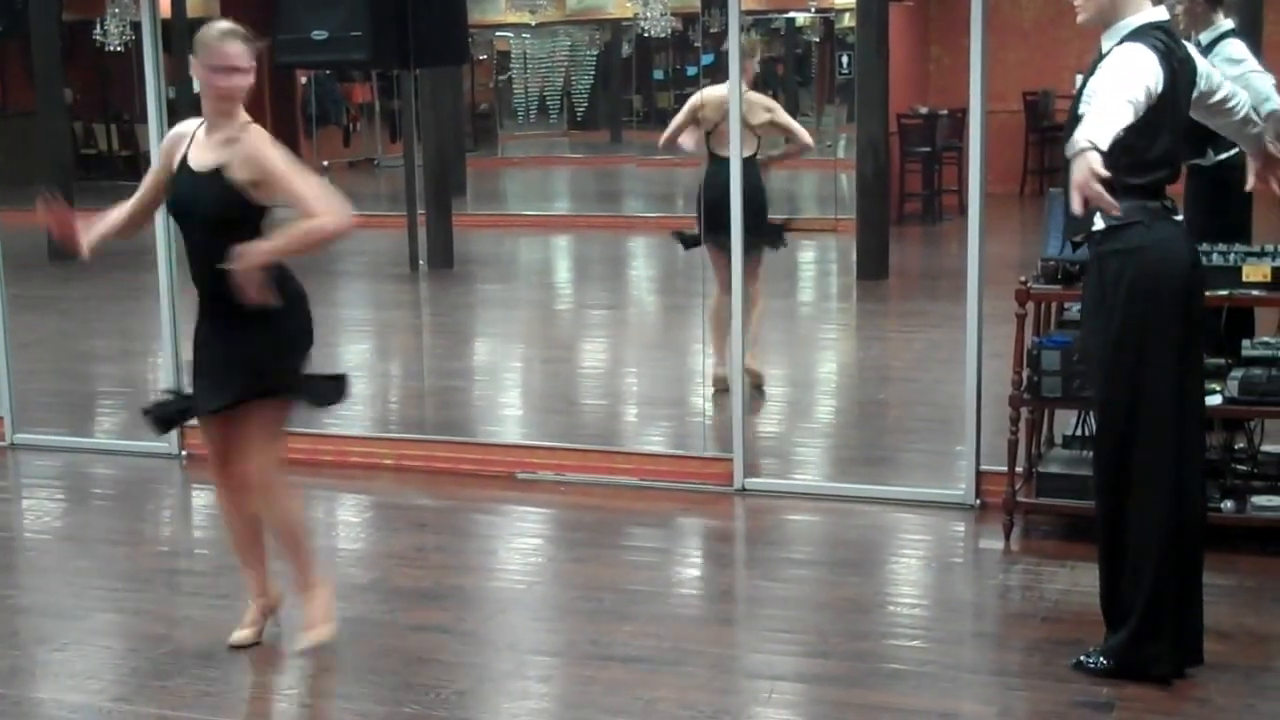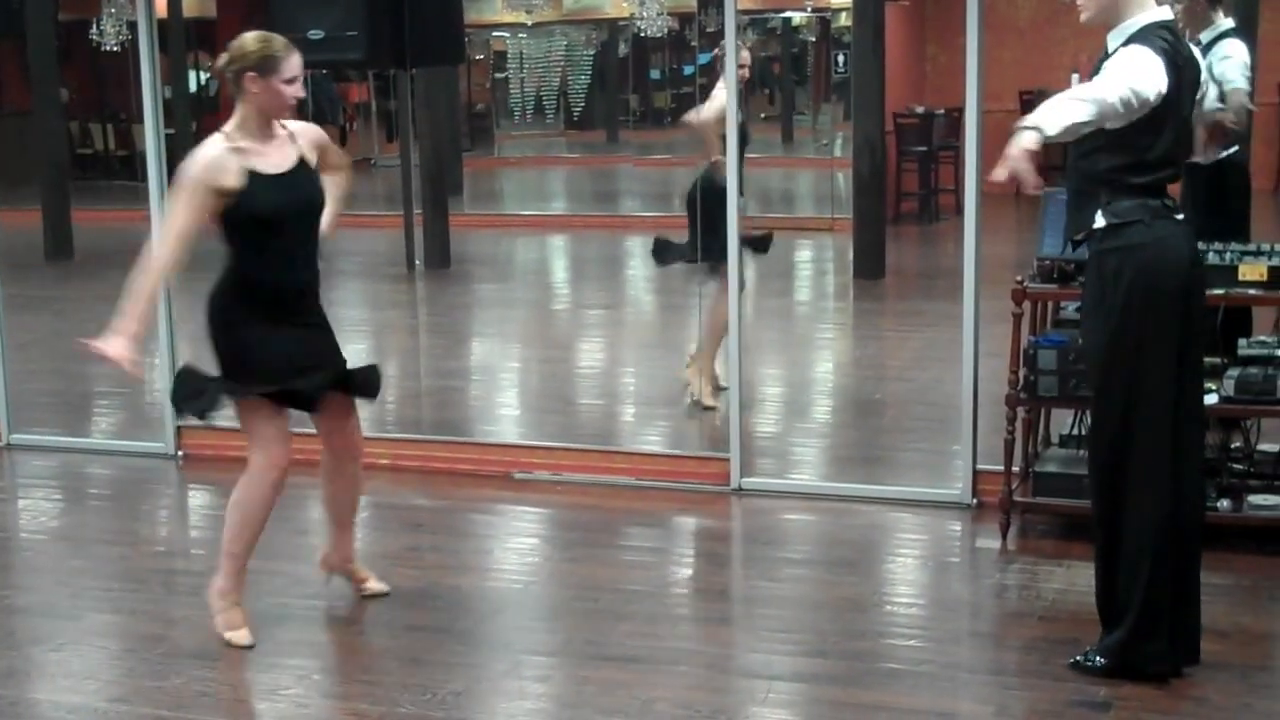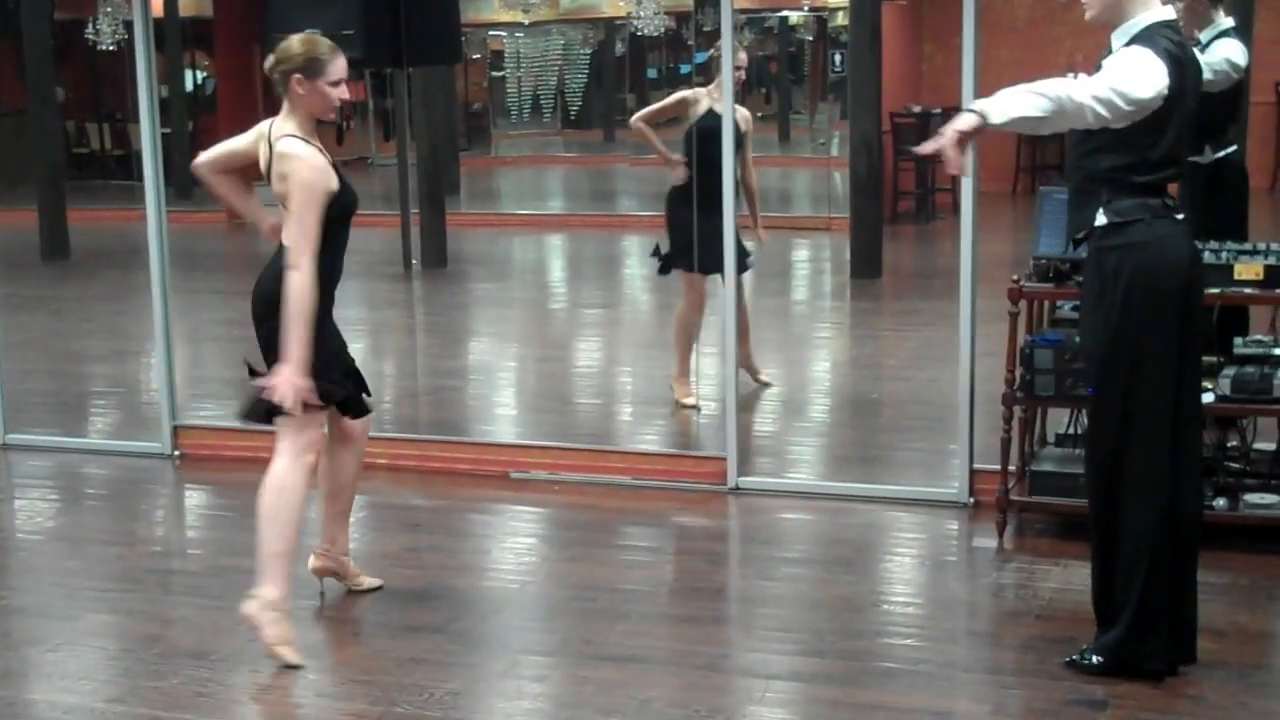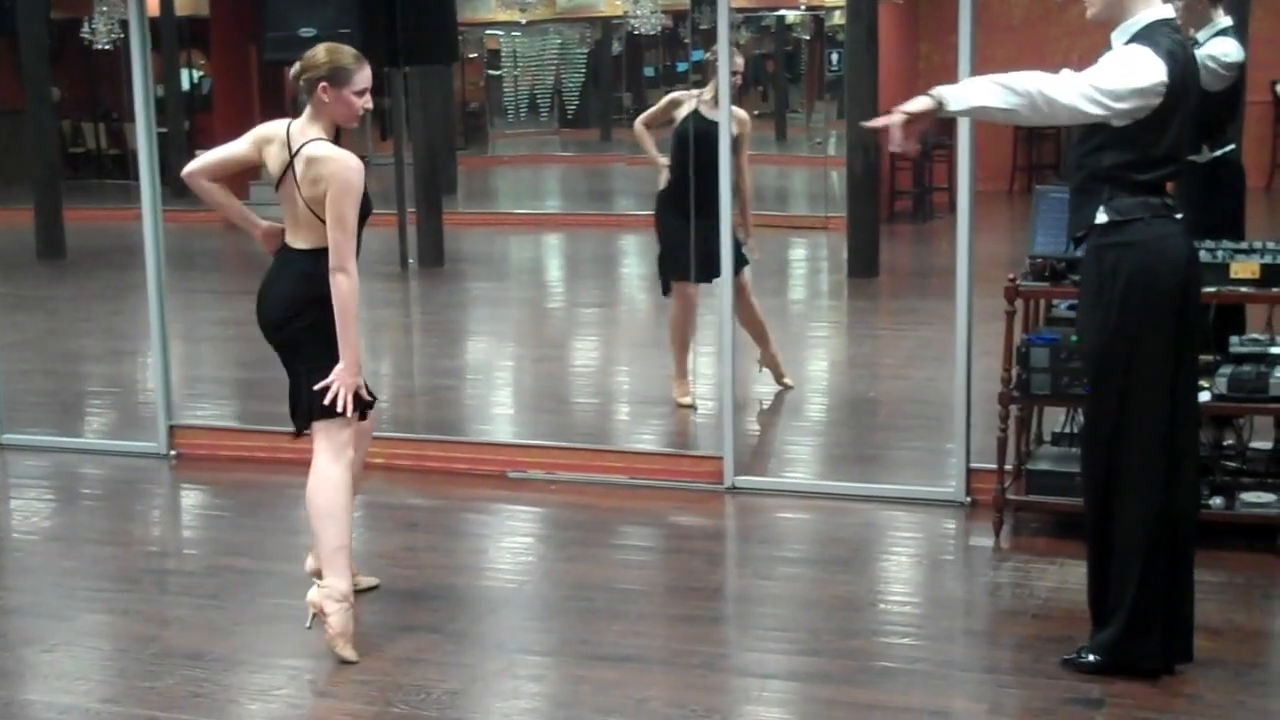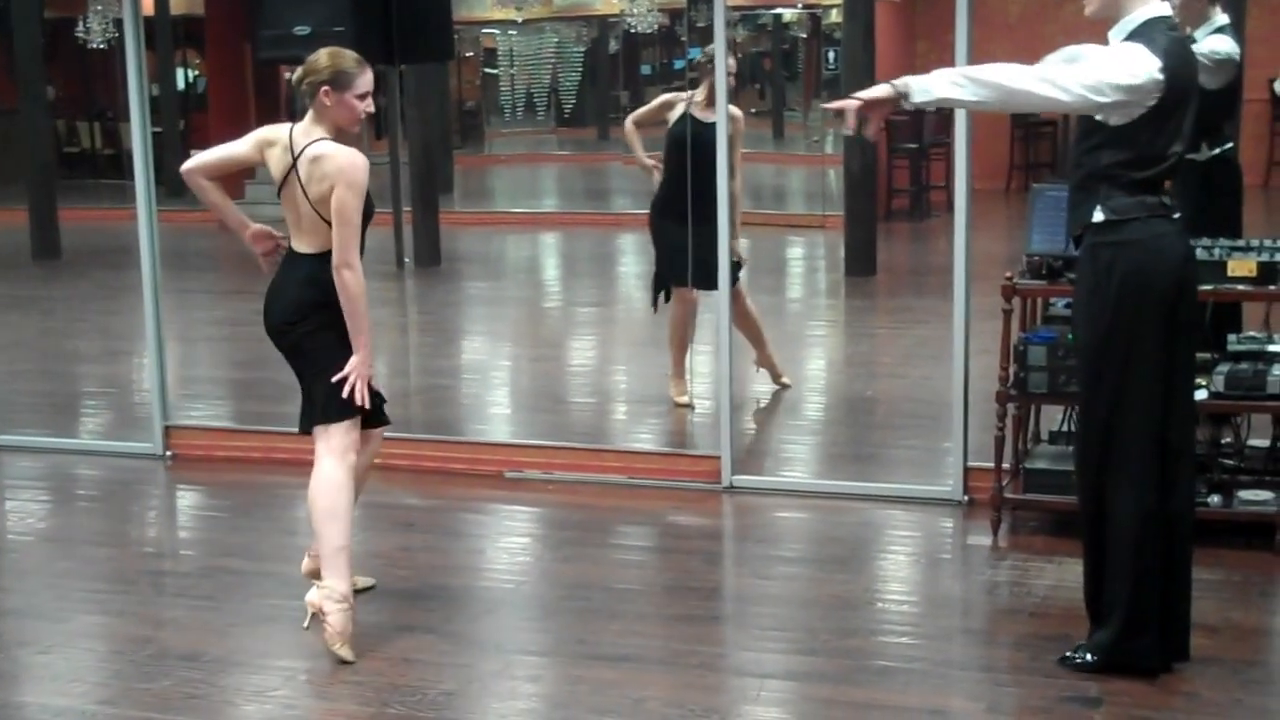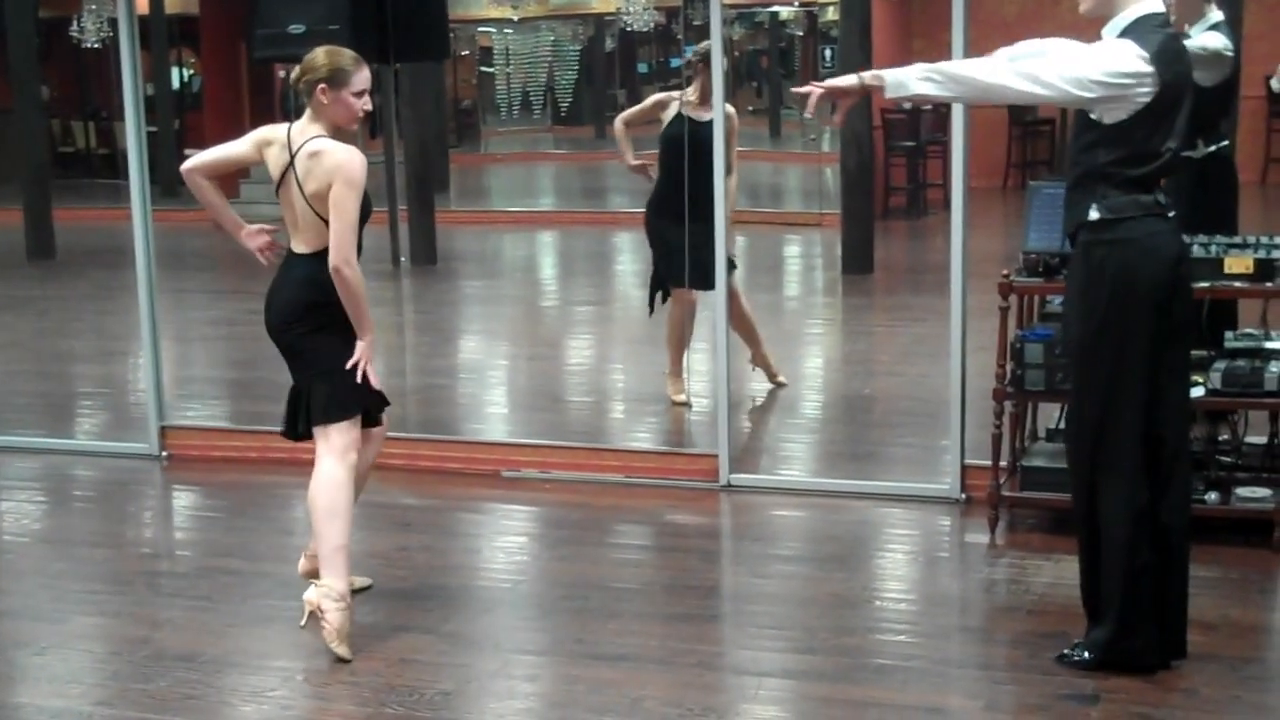
dt=0.2s
person 1, frame 1
left shoulder: (1132, 55)
left elbow: (1113, 102)
left wrist: (1086, 147)
left hip: (1133, 254)
right hip: (1160, 248)
left knee: (1132, 438)
right knee: (1168, 436)
left ankle: (1141, 640)
right ankle: (1170, 631)
person 1, frame 2
left shoulder: (1141, 57)
left elbow: (1095, 99)
left wrist: (1034, 130)
right wrist: (1187, 128)
left hip: (1134, 253)
right hip: (1160, 246)
left knee: (1133, 438)
right knee: (1164, 435)
left ankle: (1139, 639)
right ankle: (1168, 628)
person 1, frame 3
left shoulder: (1145, 60)
left elbow: (1073, 98)
left wrist: (981, 114)
left hip: (1133, 255)
right hip: (1156, 247)
left knee: (1132, 437)
right knee: (1162, 435)
left ankle: (1137, 637)
right ankle: (1166, 627)
person 1, frame 4
left shoulder: (1144, 60)
left elbow: (1054, 92)
right elbow: (1092, 87)
left wrist: (940, 99)
left hip: (1130, 254)
right hip: (1155, 247)
left knee: (1126, 437)
right knee: (1159, 435)
left ankle: (1132, 636)
right ankle: (1162, 626)
person 1, frame 5
left shoulder: (1140, 59)
left elbow: (1034, 85)
right elbow: (1077, 65)
left wrist: (908, 88)
left hip: (1125, 253)
right hip: (1153, 245)
left knee: (1118, 437)
right knee: (1156, 436)
left ankle: (1127, 635)
right ankle: (1159, 625)
person 1, frame 6
left shoulder: (1132, 55)
left elbow: (1017, 79)
right elbow: (1053, 59)
left wrist: (880, 80)
left hip: (1119, 250)
right hip: (1147, 243)
left knee: (1111, 437)
right knee: (1150, 432)
left ankle: (1125, 631)
right ankle: (1157, 622)
person 2, frame 1
left shoulder: (258, 146)
right shoulder: (182, 139)
left elbow: (332, 217)
right elbow: (142, 206)
left wrist: (259, 256)
right wrist: (85, 236)
left hip: (272, 316)
right hip: (219, 319)
left knee: (258, 467)
right knee: (224, 462)
left ankle: (315, 591)
right ankle: (261, 593)
person 2, frame 2
left shoulder: (309, 137)
right shoulder: (211, 159)
left elbow: (341, 170)
right elbow: (166, 249)
left wrist: (323, 224)
right wrist: (125, 329)
left hip: (303, 311)
right hip: (247, 320)
left knee: (346, 443)
right knee: (270, 458)
left ankle: (341, 555)
right ankle: (226, 590)
person 2, frame 3
left shoulder: (270, 131)
right shoulder: (308, 164)
left elbow: (206, 165)
right elbow: (303, 267)
left wrist: (265, 220)
right wrist: (293, 363)
left hip: (298, 301)
right hip: (294, 306)
left knee: (349, 428)
right knee: (301, 445)
left ankle: (331, 553)
right ankle: (269, 597)
person 2, frame 4
left shoulder: (273, 135)
right shoulder: (343, 166)
left elbow: (196, 172)
right elbow: (342, 268)
left wrist: (255, 225)
right wrist: (350, 359)
left hip: (284, 294)
right hip: (308, 306)
left knee: (355, 427)
right knee: (336, 444)
left ankle: (330, 556)
right ankle: (333, 590)
person 2, frame 5
left shoulder: (274, 138)
right shoulder: (348, 163)
left elbow: (194, 169)
right elbow: (345, 266)
left wrist: (247, 229)
right wrist: (362, 348)
left hip: (290, 299)
right hip: (318, 310)
left knee: (366, 429)
right knee: (338, 448)
left ankle: (324, 554)
right ankle: (332, 592)
person 2, frame 6
left shoulder: (273, 138)
right shoulder: (345, 159)
left elbow: (193, 169)
right elbow: (342, 262)
left wrist: (241, 231)
right wrist: (364, 331)
left hip: (293, 300)
right hip: (318, 309)
left knee: (369, 427)
right knee: (339, 447)
left ankle: (322, 555)
right ankle: (329, 590)
person 3, frame 1
left shoulder: (704, 97)
right shoulder: (763, 103)
left elbow: (667, 140)
right elbow: (805, 143)
left wrist: (690, 143)
right wrist: (770, 160)
left hip: (713, 191)
right hip: (747, 191)
left knee: (723, 284)
right knee: (750, 281)
left ankle: (722, 363)
right ankle: (748, 358)
person 3, frame 2
left shoulder: (730, 104)
right shoulder: (721, 99)
right elbow: (699, 119)
right wrist: (717, 157)
left hip: (716, 200)
right hip: (711, 199)
left knee: (729, 285)
right knee: (728, 287)
left ankle: (700, 364)
right ankle: (700, 371)
person 3, frame 3
left shoulder: (743, 116)
right shoulder: (691, 100)
left elbow: (746, 171)
right elbow: (636, 121)
left wrist: (757, 220)
right wrist: (669, 157)
left hip: (719, 207)
right hip: (687, 205)
left knee: (736, 286)
right knee: (695, 290)
left ankle: (746, 356)
right ankle: (681, 379)
person 3, frame 4
left shoulder: (739, 119)
right shoulder: (680, 101)
left elbow: (742, 178)
right elbow: (640, 124)
left wrist: (747, 230)
right wrist: (658, 160)
left hip: (713, 212)
right hip: (674, 210)
left knee: (740, 289)
right knee: (685, 294)
left ankle: (770, 357)
right ankle: (680, 379)
person 3, frame 5
left shoulder: (733, 117)
right shoulder: (672, 104)
left elbow: (733, 177)
right elbow: (630, 123)
left wrist: (735, 233)
right wrist: (643, 161)
left hip: (709, 216)
right hip: (669, 215)
left knee: (734, 293)
right knee: (685, 296)
left ankle: (766, 357)
right ankle: (678, 378)
person 3, frame 6
left shoulder: (727, 115)
right shoulder: (665, 103)
left elbow: (730, 172)
right elbow: (621, 122)
left wrist: (724, 216)
right wrist: (629, 160)
left hip: (704, 216)
right hip: (665, 215)
left knee: (729, 292)
right knee: (684, 297)
left ankle: (761, 356)
right ankle: (675, 377)
person 4, frame 1
left shoulder: (1228, 49)
right shoulder: (1202, 48)
left hip: (1221, 173)
right hip: (1204, 170)
left ankle: (1232, 351)
right ankle: (1211, 345)
person 4, frame 2
left shoulder: (1228, 47)
right shoulder: (1201, 47)
left elbow: (1233, 73)
left wrist: (1235, 100)
left hip: (1219, 172)
right hip: (1201, 169)
left ankle: (1229, 352)
right ankle: (1206, 344)
person 4, frame 3
left shoulder: (1228, 47)
right shoulder: (1202, 45)
left elbow: (1211, 70)
left hip: (1217, 172)
right hip: (1200, 168)
left ankle: (1226, 351)
right ankle: (1205, 343)
person 4, frame 4
left shoulder: (1224, 47)
right shoulder: (1201, 43)
left hip: (1213, 172)
right hip: (1196, 168)
left ankle: (1222, 349)
right ankle: (1201, 342)
person 4, frame 5
left shoulder: (1220, 45)
right shoulder: (1200, 41)
left hip: (1210, 170)
right hip: (1193, 166)
left ankle: (1218, 347)
right ankle: (1197, 341)
person 4, frame 6
left shoulder: (1215, 42)
right shoulder: (1198, 37)
left hip: (1205, 167)
right hip: (1189, 162)
left ankle: (1214, 345)
right ankle: (1194, 337)
